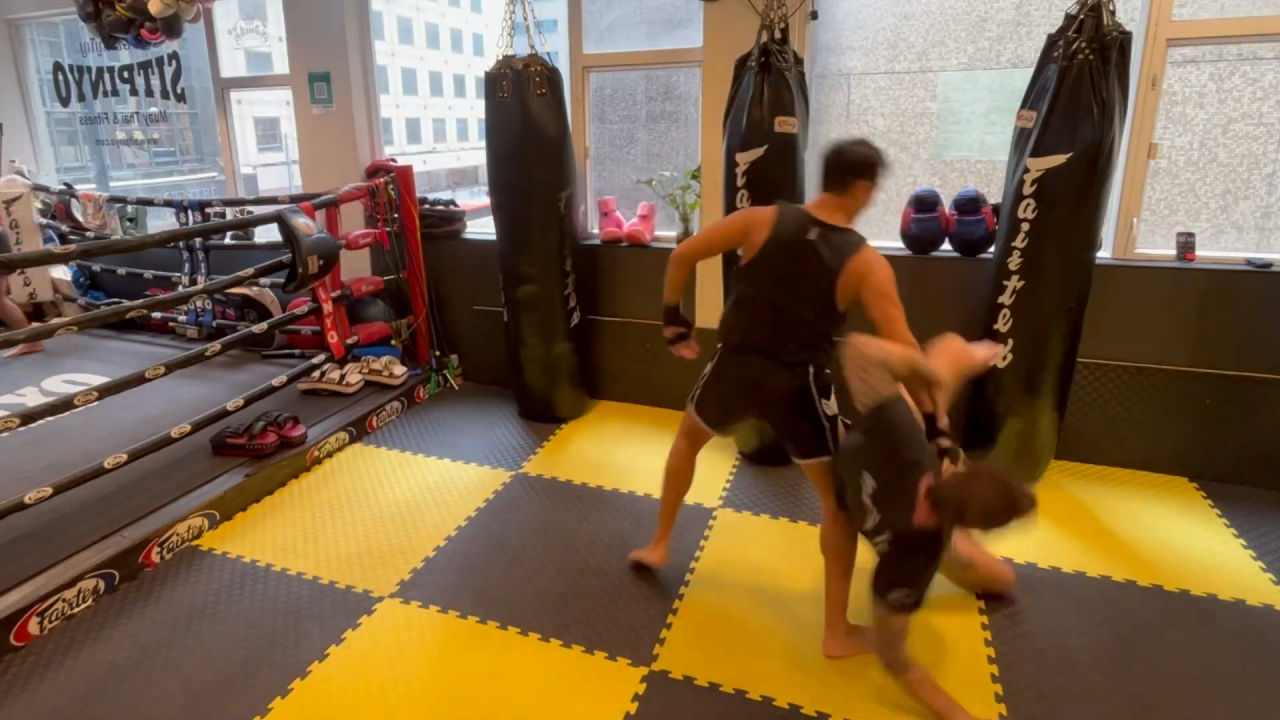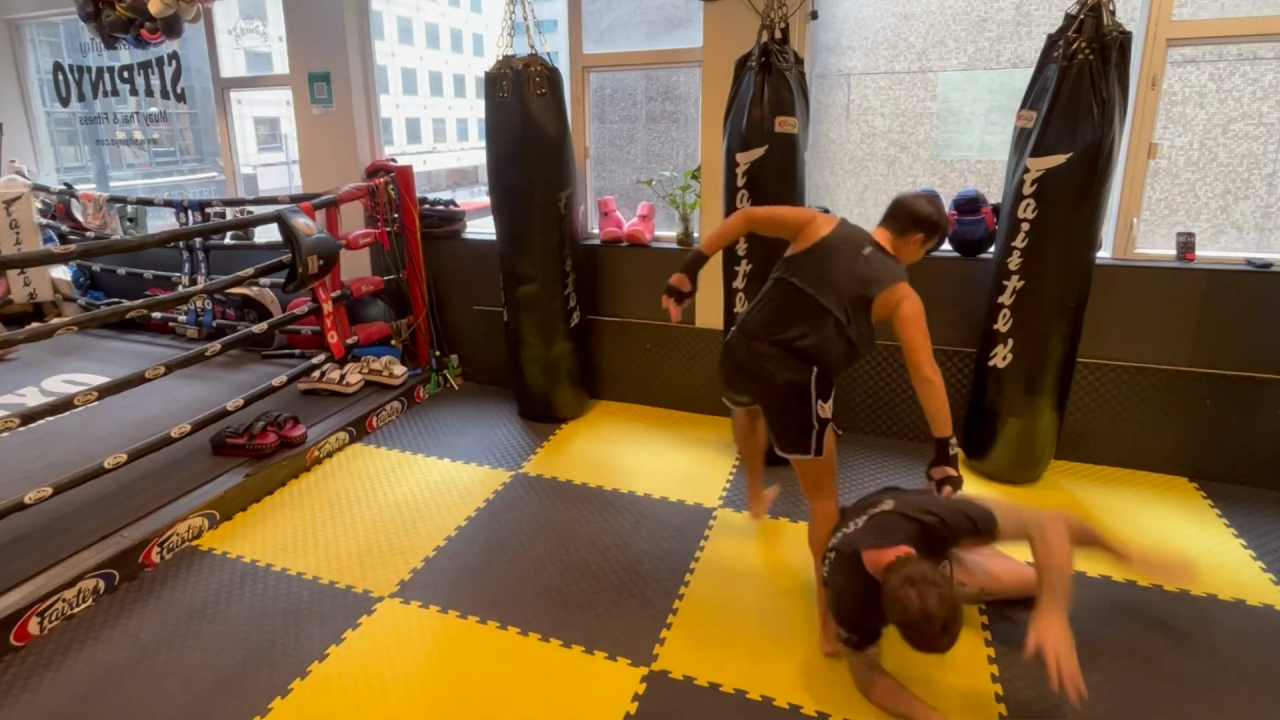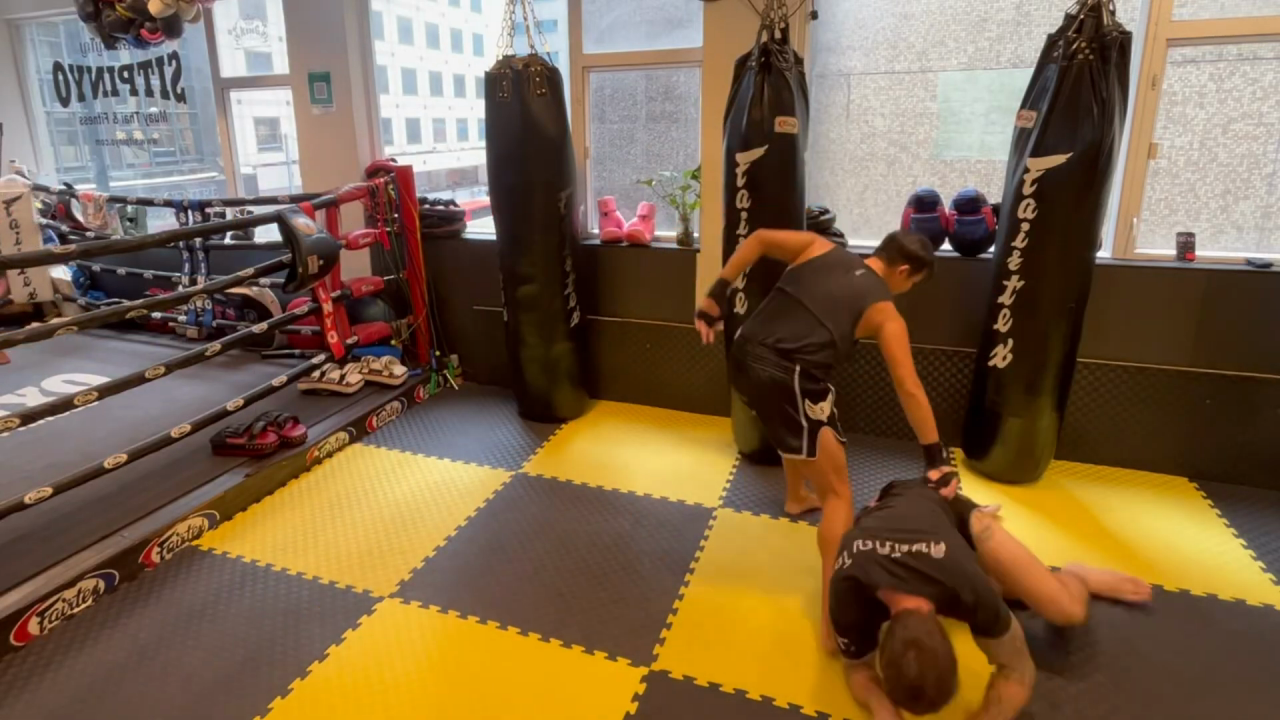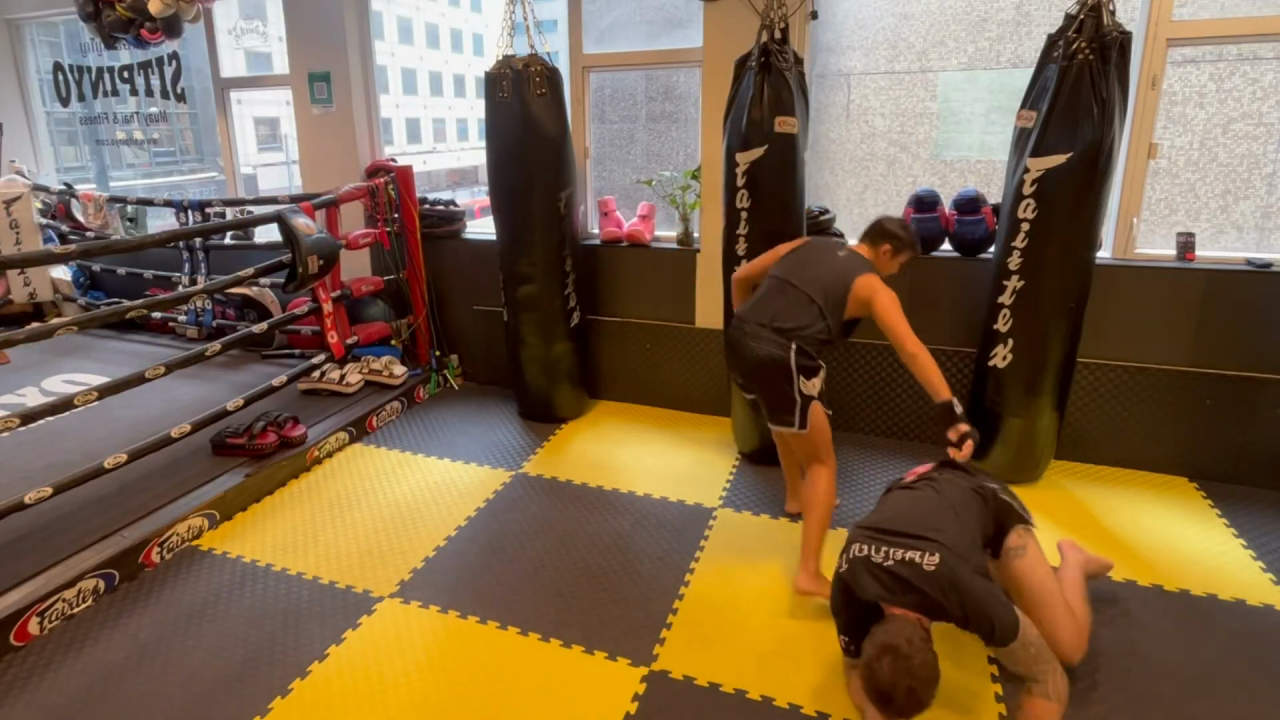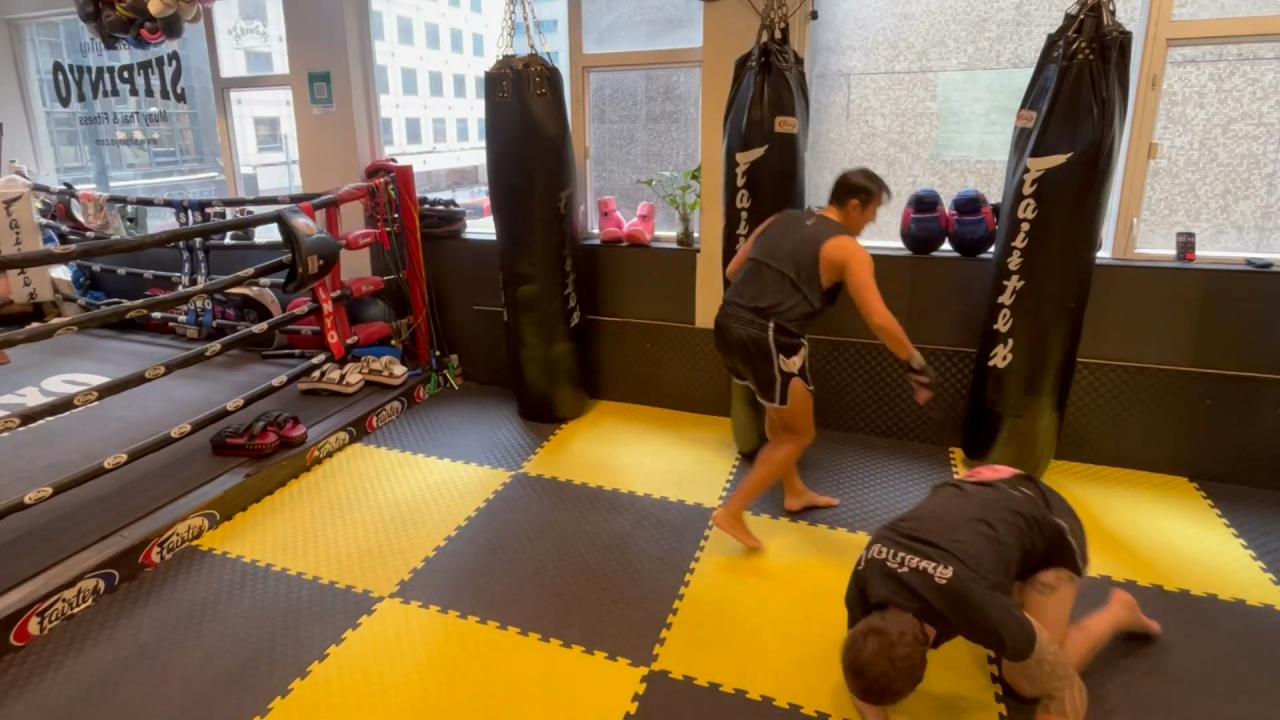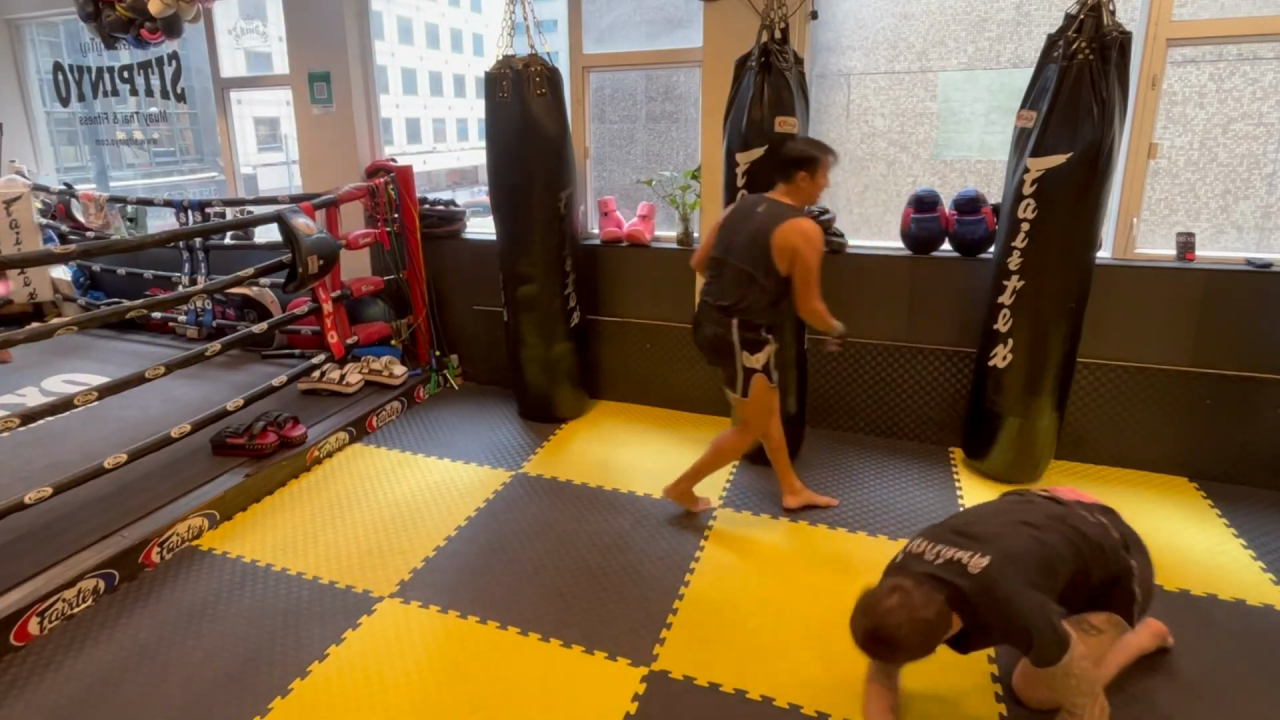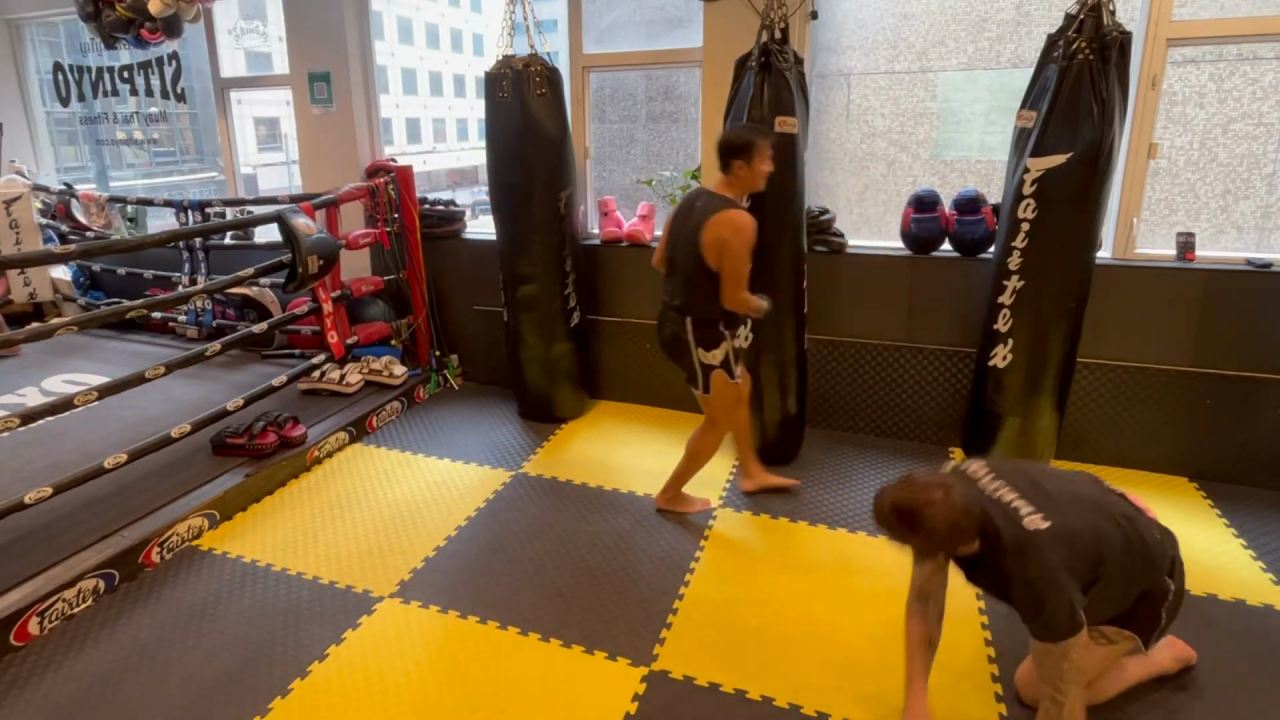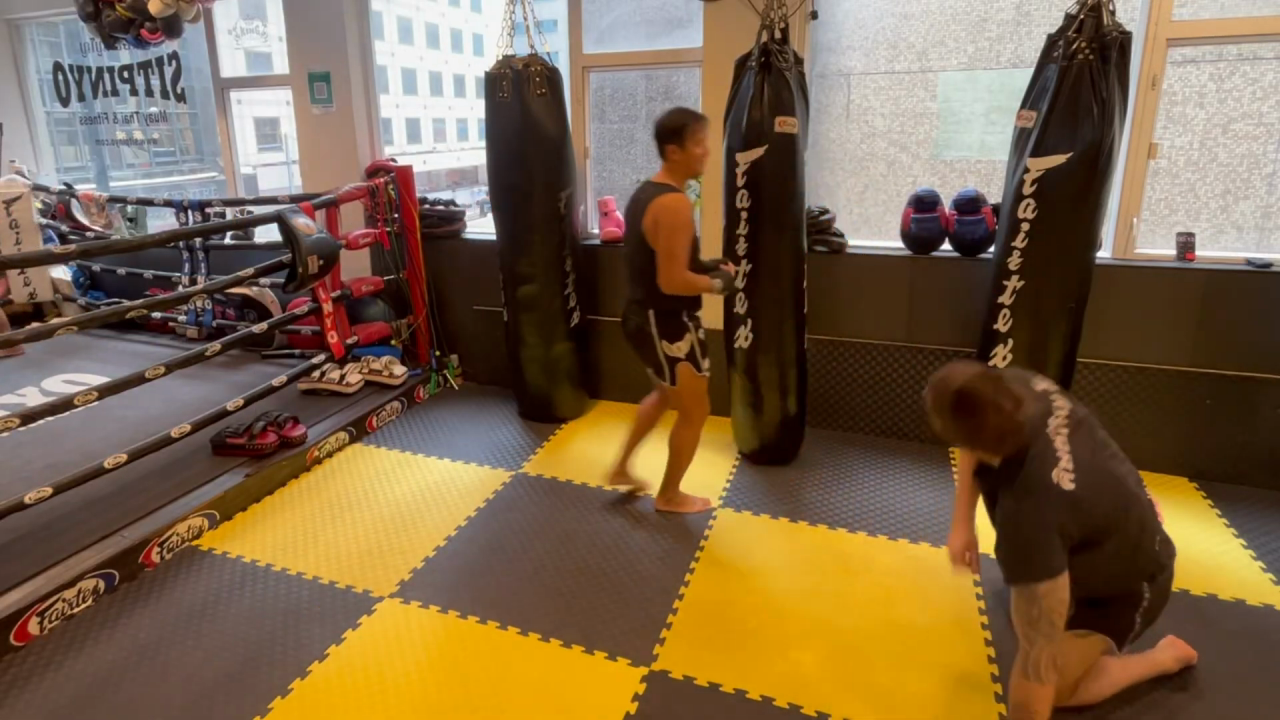
dt=0.2s
person 1, frame 1
left shoulder: (764, 222)
right shoulder: (868, 264)
left elbow: (681, 256)
right elbow: (902, 349)
left wrist: (674, 319)
left hip: (734, 369)
right hip: (800, 388)
left knee: (686, 441)
right knee: (838, 499)
left ankle: (659, 545)
right ankle: (836, 630)
person 1, frame 2
left shoulder: (824, 227)
right shoulder: (899, 296)
left elbow: (747, 216)
right elbow: (927, 375)
left wrist: (688, 269)
right wrist: (945, 451)
left hip: (741, 355)
right hip: (799, 384)
left knee: (751, 407)
right knee: (823, 496)
left ankle: (756, 495)
right ankle: (831, 627)
person 1, frame 3
left shoulder: (823, 249)
right shoulder: (885, 312)
left elbow: (759, 238)
right elbow: (909, 387)
left wrist: (714, 297)
right wrist: (936, 457)
left hip: (743, 361)
right hip: (787, 384)
left knee: (786, 425)
right knee: (837, 495)
left ankle: (798, 496)
right ankle: (834, 620)
person 1, frame 4
left shoulder: (806, 246)
right shoulder: (874, 288)
left elbow: (742, 278)
right elbow: (912, 351)
right wrist: (953, 415)
left hip: (739, 343)
right hip: (782, 362)
left knee: (787, 421)
right knee: (821, 463)
left ankle: (797, 498)
right ankle: (809, 572)
person 1, frame 5
left shoulder: (780, 221)
right shoulder: (846, 249)
left elbow: (733, 272)
right elbow: (879, 320)
right wrist: (919, 367)
left hip: (731, 326)
right hip: (767, 340)
left knee: (782, 413)
right knee: (798, 433)
left ankle: (794, 493)
right ankle: (734, 510)
person 1, frame 6
left shoulder: (740, 208)
right shoulder: (804, 231)
left elbow: (700, 262)
right elbow: (809, 306)
right wrist: (837, 328)
left hip: (710, 321)
right hip: (744, 336)
left knee: (768, 409)
right knee: (752, 428)
left ankle: (793, 490)
right ankle: (681, 488)
person 1, frame 7
left shoulder: (692, 201)
right shoulder: (737, 222)
left elbow: (660, 261)
right elbow: (734, 300)
right wrist: (762, 306)
left hip: (676, 319)
right hip: (701, 330)
left knee: (735, 398)
right knee: (721, 419)
left ankle: (752, 473)
right ankle: (672, 494)
person 1, frame 8
left shoulder: (645, 193)
right shoulder: (674, 205)
right elbow: (673, 280)
left wrist: (705, 266)
right wrist: (719, 283)
left hip: (644, 315)
right hip: (665, 321)
left knee: (667, 395)
right knee: (694, 411)
left ankle: (621, 467)
right ankle: (669, 495)
person 2, frame 1
left shoulder: (888, 424)
right shoulder: (909, 566)
left elbow: (856, 347)
right elbow: (891, 655)
left wrist: (926, 367)
right knee: (998, 579)
person 2, frame 2
left shoulder: (931, 517)
right shoulder: (851, 595)
left elbow: (1049, 524)
right elbow: (866, 673)
left wrist: (1051, 616)
left ankle: (1124, 551)
person 2, frame 3
left shoulder: (969, 588)
right shoulder: (849, 592)
left elbow: (1018, 671)
right elbow: (858, 670)
left knee: (1067, 610)
left ankle: (1079, 578)
person 2, frame 4
left shoulder: (965, 595)
right shoulder: (849, 587)
left elbow: (1048, 677)
right elbow: (856, 669)
left knee: (1069, 649)
left ankle: (1071, 560)
person 2, frame 5
left shoulder: (977, 607)
right shoulder: (865, 586)
left elbow: (1068, 692)
right elbow: (864, 675)
left hip: (1043, 519)
left knee: (1026, 681)
left ankle: (1117, 614)
person 2, frame 6
left shoulder: (1012, 610)
right shoulder: (903, 580)
right elbow: (880, 677)
left hip: (1115, 566)
left knee: (1033, 690)
left ankle: (1141, 637)
person 2, frame 7
left shoulder: (1034, 573)
right shoulder: (955, 485)
right elbow: (923, 600)
left hip: (1144, 588)
left knee: (1032, 685)
left ankle: (1160, 657)
person 2, frame 8
left shoulder: (1029, 516)
right shoulder: (1025, 390)
left elbow: (1039, 659)
right wrist: (963, 521)
left hip: (1121, 588)
left ankle: (1163, 658)
